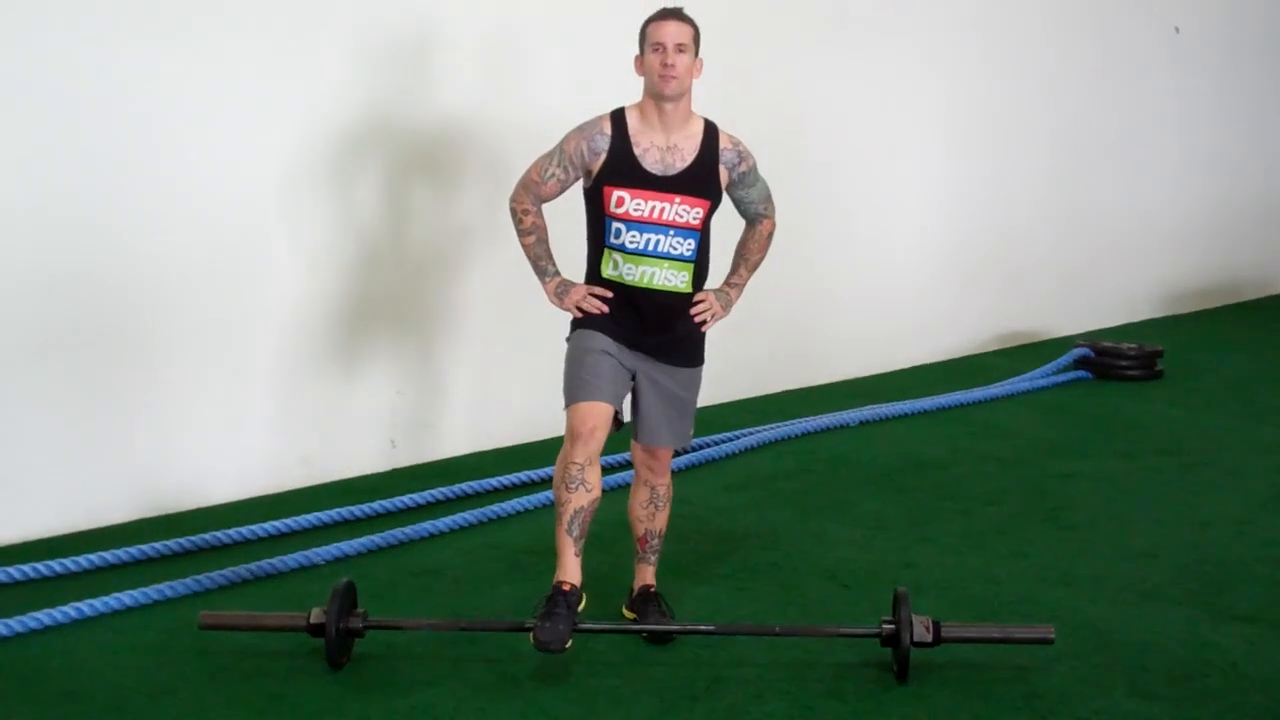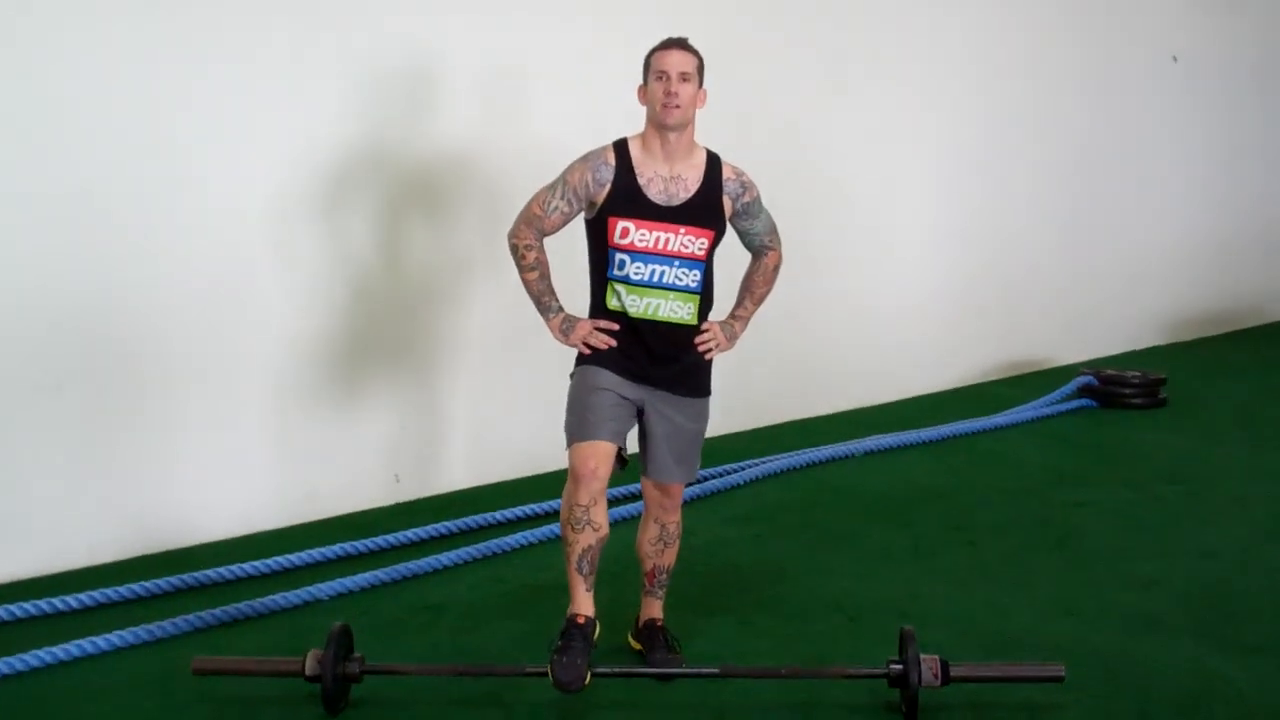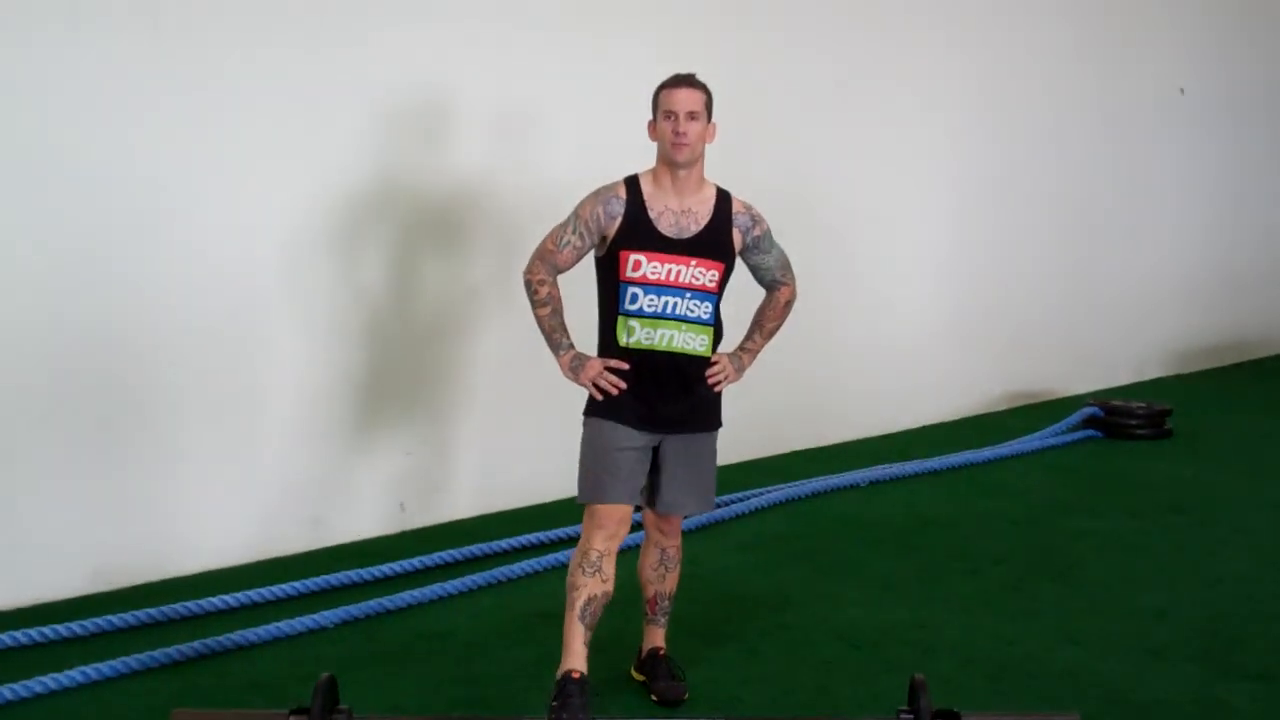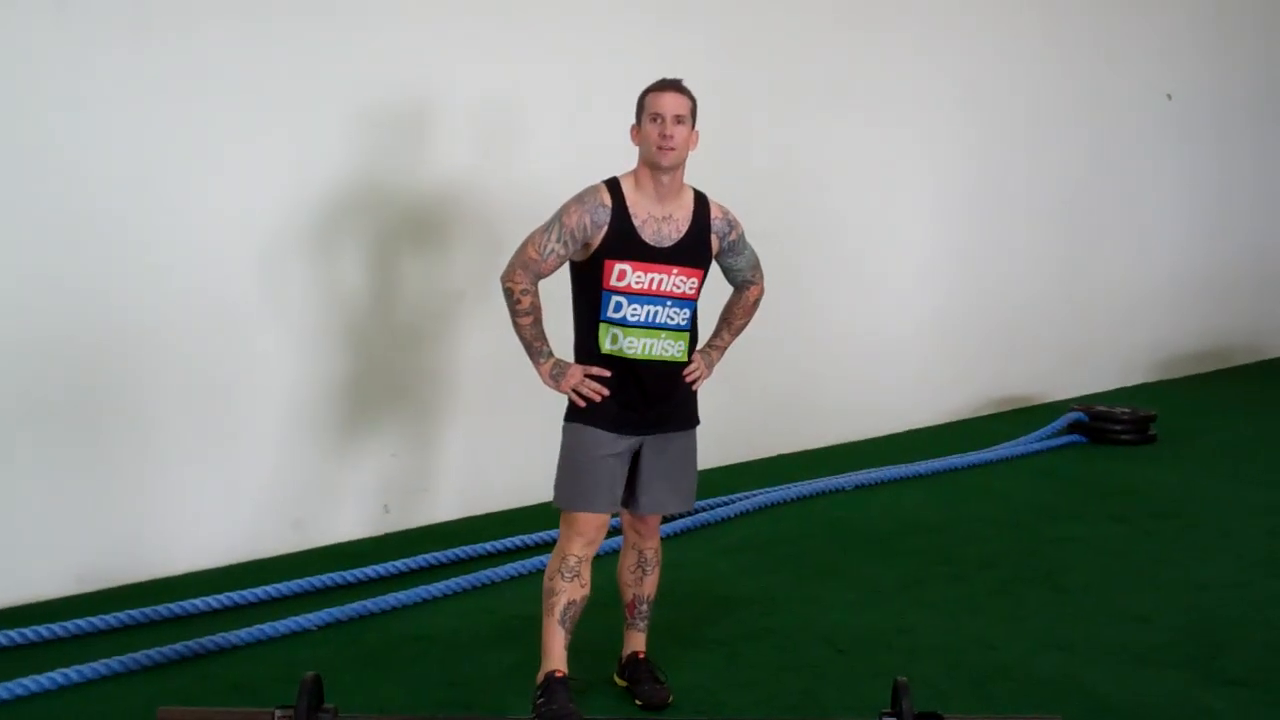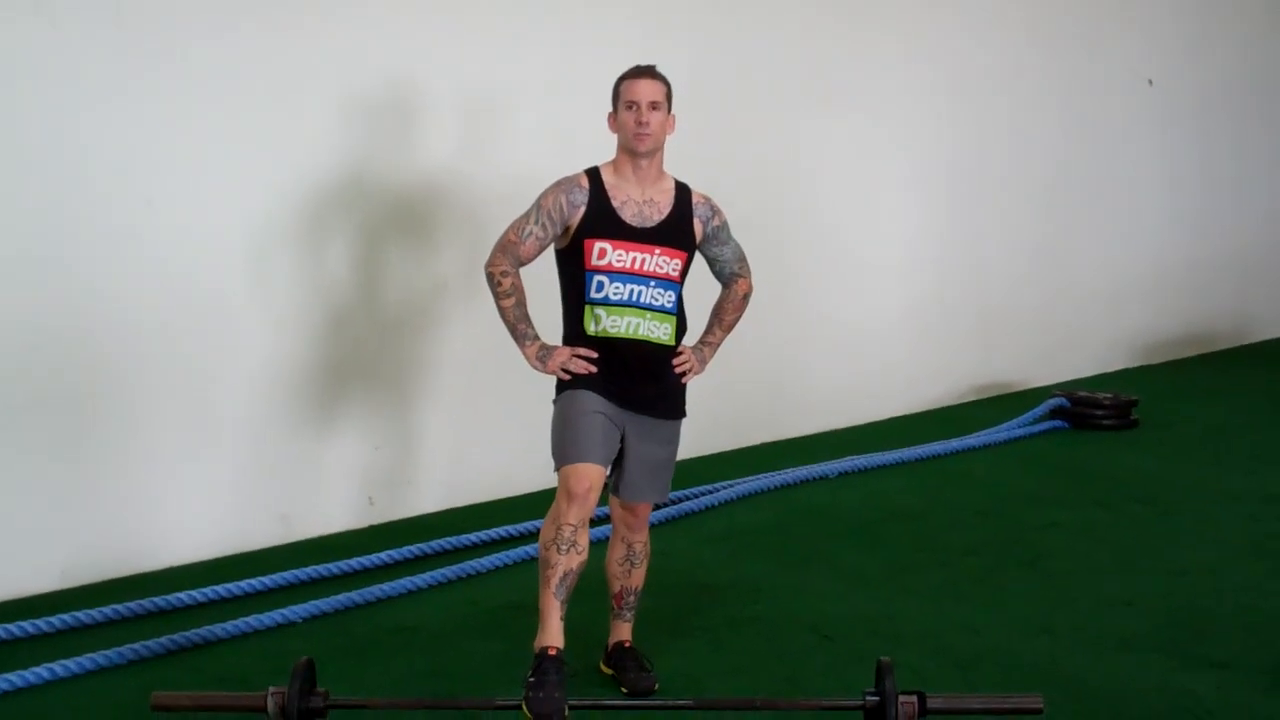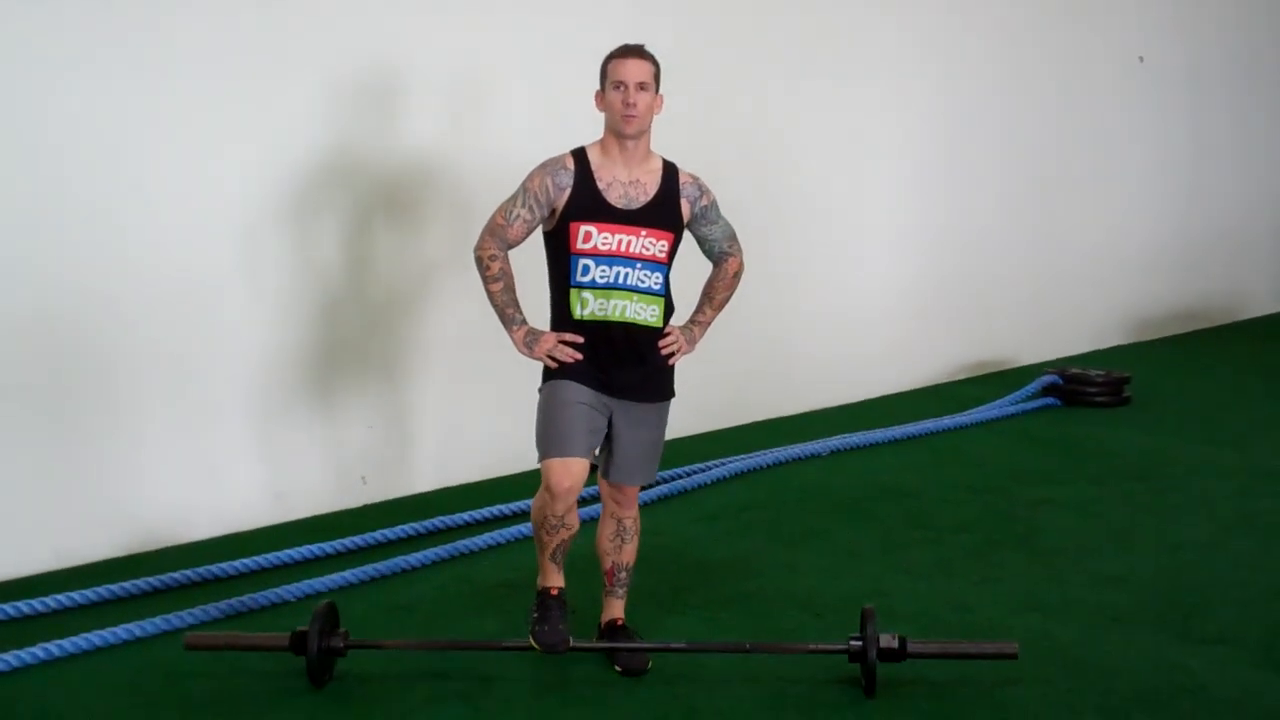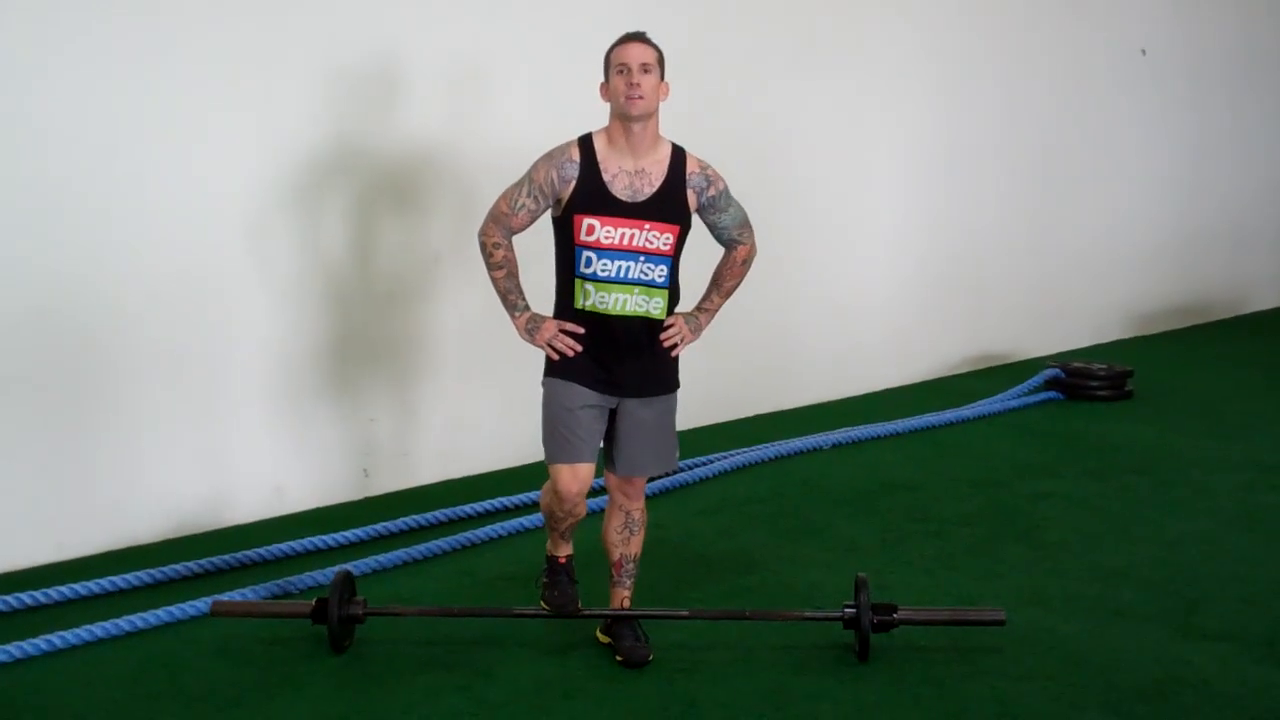
dt=0.7s
person 1, frame 1
left shoulder: (726, 151)
right shoulder: (598, 137)
left elbow: (763, 218)
right elbow: (524, 198)
left wrist: (730, 291)
right wrist: (552, 282)
left hip: (677, 336)
right hip: (604, 323)
left knee: (655, 459)
right knee: (586, 432)
left ankle: (644, 588)
right ankle: (566, 585)
person 1, frame 2
left shoulder: (729, 182)
right shoulder: (602, 167)
left elbow: (769, 250)
right elbow: (525, 232)
left wrist: (736, 323)
right wrist: (557, 319)
left hip: (683, 368)
right hip: (610, 358)
left knee: (665, 496)
right knee: (588, 473)
left ankle: (651, 621)
right ankle: (580, 617)
person 1, frame 3
left shoulder: (738, 218)
right shoulder: (612, 204)
left elbow: (783, 285)
right elbow: (539, 271)
left wrist: (743, 357)
right wrist: (567, 357)
left hip: (693, 405)
right hip: (620, 401)
left knee: (666, 526)
right knee: (604, 528)
left ankle: (653, 651)
person 1, frame 4
left shoulder: (717, 222)
right shoulder: (595, 209)
left elbow: (751, 284)
right elbow: (518, 276)
left wrist: (712, 354)
right wrist: (548, 365)
left hip: (671, 407)
right hip: (601, 404)
left knee: (645, 528)
right knee: (581, 533)
left ankle: (634, 656)
person 1, frame 5
left shoulder: (698, 209)
right shoulder: (575, 194)
left elbow: (739, 280)
right elbow: (501, 261)
left wrist: (706, 348)
right wrist: (533, 347)
left hip: (659, 392)
right hip: (589, 382)
left knee: (634, 516)
right knee: (579, 492)
left ankle: (621, 642)
right ankle: (548, 649)
person 1, frame 6
left shoulder: (686, 190)
right shoulder: (560, 176)
left elbow: (730, 258)
right elbow: (490, 246)
left wrist: (696, 328)
right wrist: (520, 332)
left hip: (646, 373)
right hip: (576, 367)
left knee: (623, 496)
right knee: (562, 484)
left ankle: (614, 620)
right ankle: (551, 588)
person 1, frame 7
left shoulder: (696, 177)
right shoulder: (565, 164)
left elbow: (742, 243)
right elbow: (494, 231)
left wrist: (700, 317)
right wrist: (523, 318)
left hip: (649, 366)
right hip: (577, 361)
left knee: (630, 488)
right knee: (569, 485)
left ankle: (620, 613)
right ankle: (559, 557)
